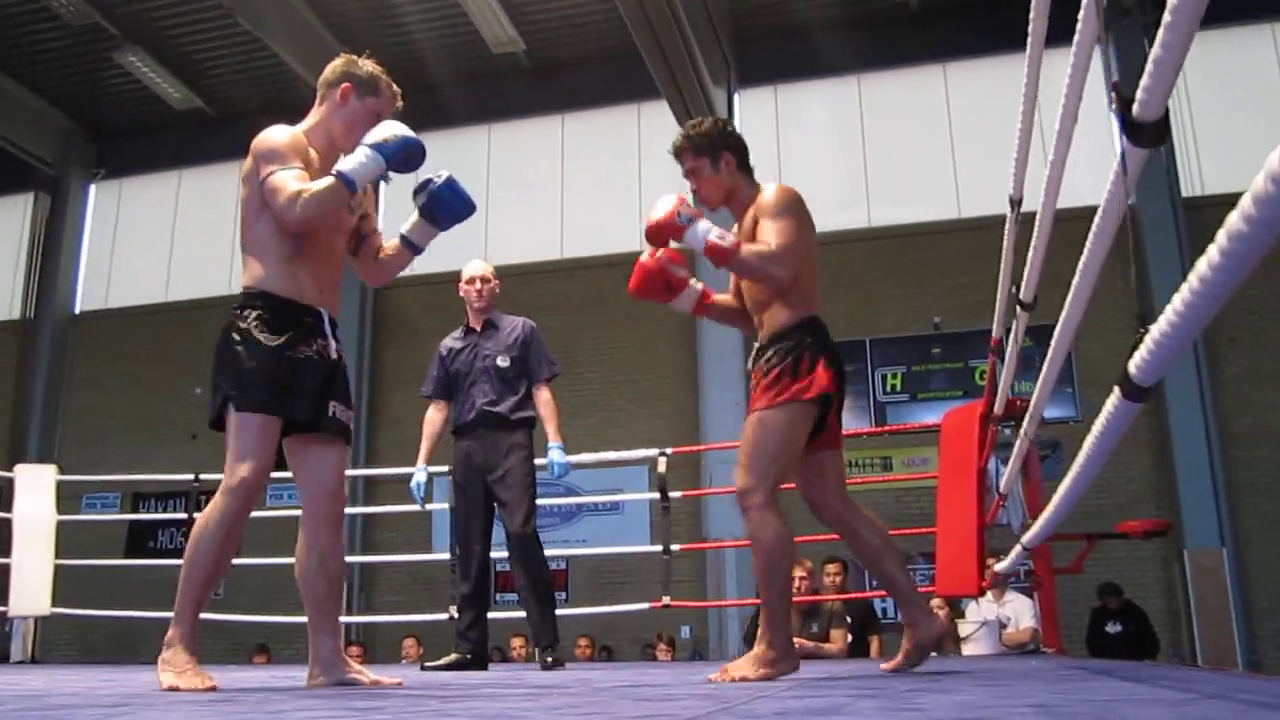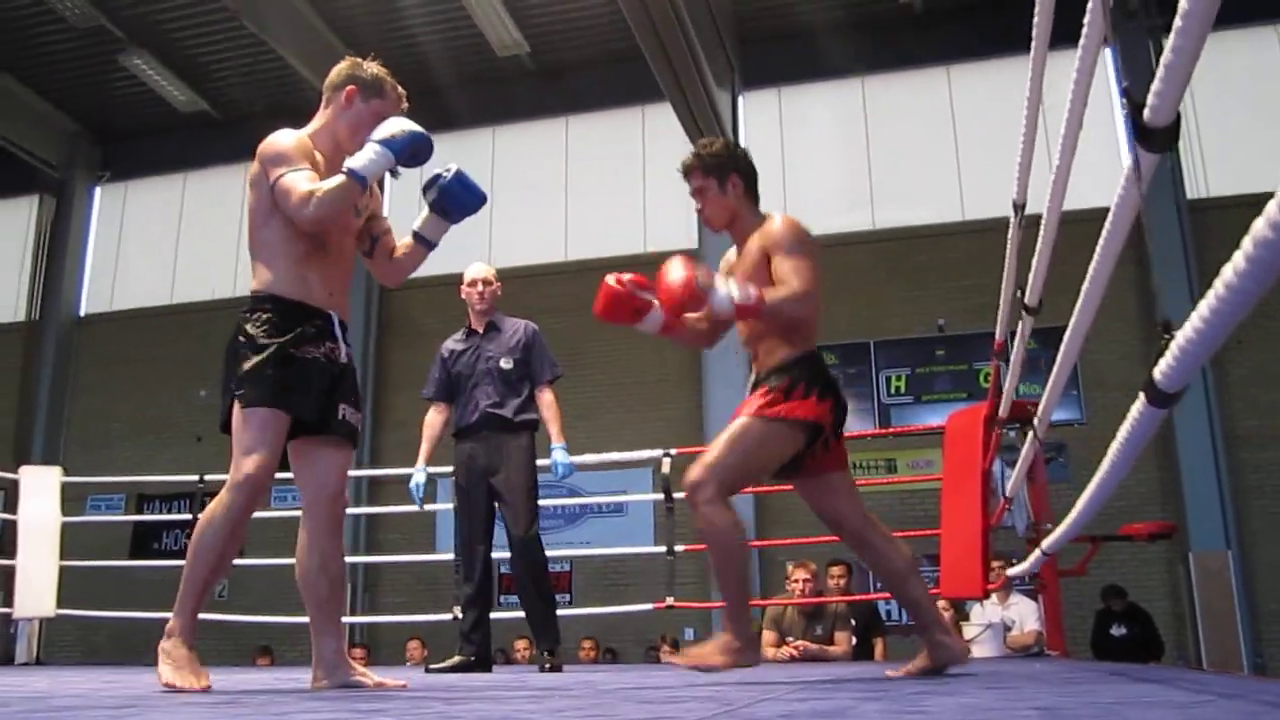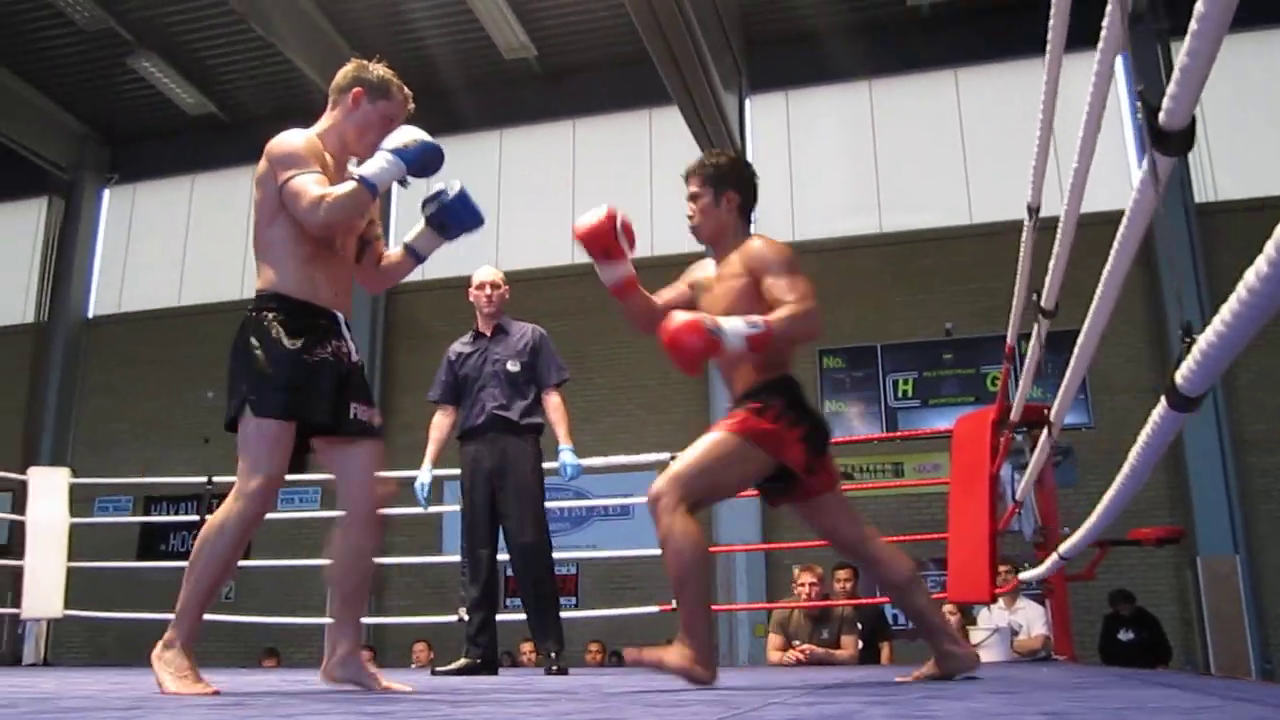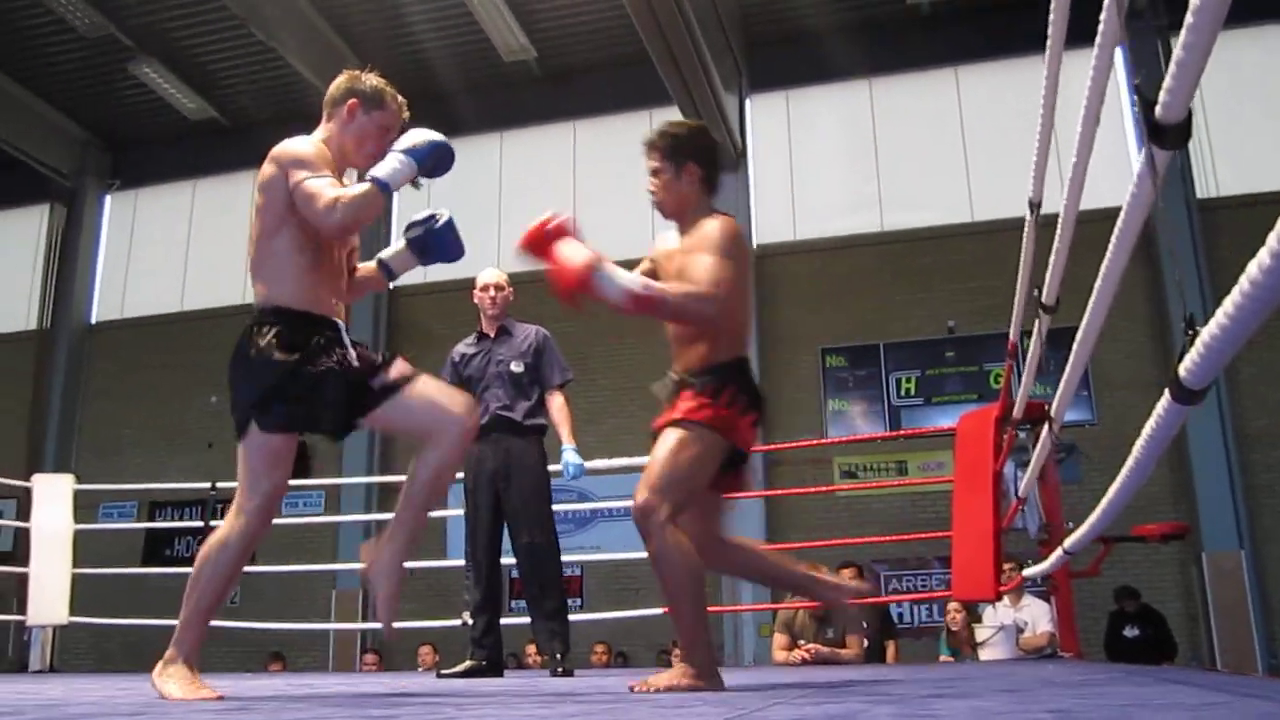
dt=0.1s
person 1, frame 1
left shoulder: (351, 184)
right shoulder: (278, 143)
left elbow: (376, 269)
right elbow: (298, 212)
left wrist: (425, 225)
right wrist: (369, 160)
left hip: (320, 341)
right hip: (265, 329)
left knee: (325, 504)
right knee: (243, 482)
left ankle: (328, 658)
right ankle: (178, 643)
person 1, frame 2
left shoulder: (355, 181)
right shoulder: (284, 147)
left elbow: (391, 268)
right elbow: (310, 212)
left wrist: (437, 219)
right wrist: (376, 157)
left hip: (328, 342)
right hip: (273, 332)
left knee: (326, 507)
right knee: (250, 477)
left ankle: (332, 661)
right ankle: (178, 636)
person 1, frame 3
left shoulder: (353, 184)
right shoulder: (293, 147)
left elbow: (377, 275)
right elbow: (321, 216)
left wrist: (430, 234)
right wrist: (389, 165)
left hip: (336, 342)
right hip: (282, 333)
left knee: (364, 498)
right knee: (256, 490)
left ankle: (345, 654)
right ankle: (175, 645)
person 1, frame 4
left shoulder: (341, 187)
right shoulder: (296, 154)
right elbow: (337, 217)
left wrist: (409, 254)
right wrist: (398, 166)
left hip: (337, 347)
right hip: (283, 347)
left knee: (457, 421)
right knee: (254, 511)
left ankle: (389, 554)
right ankle: (177, 660)
person 2, frame 1
left shoulder: (776, 199)
right shoulder: (746, 223)
left elbow: (780, 270)
right elbow: (746, 312)
left wrist: (701, 234)
right wrist: (683, 292)
left hip: (796, 358)
right hip: (787, 363)
left knee: (754, 492)
right knee: (832, 505)
left ankle: (774, 648)
right ankle: (918, 619)
person 2, frame 2
left shoulder: (781, 233)
right shoulder: (733, 257)
left elbow: (804, 305)
right elbow: (704, 335)
left wrist: (718, 294)
right wrist: (646, 310)
left hip: (795, 389)
right hip: (788, 395)
left knee: (704, 483)
right knee: (854, 524)
left ankle: (737, 635)
right ankle: (942, 640)
person 2, frame 3
left shoulder: (764, 254)
right shoulder: (706, 274)
left elbow: (806, 320)
right elbow: (650, 314)
left wrist: (726, 332)
right wrist: (612, 263)
left hip: (769, 412)
right hip: (767, 417)
left knee: (668, 497)
right knee: (853, 538)
left ankle: (696, 649)
right ankle: (949, 646)
person 2, frame 4
left shoulder: (719, 230)
right shoulder: (680, 246)
left elbow: (706, 303)
right elbow: (638, 287)
left wrist: (610, 281)
right wrist: (569, 255)
left hip: (715, 395)
right hip: (703, 396)
left knee: (651, 506)
right knee: (700, 538)
left ankle: (697, 664)
right ankle: (837, 590)
person 3, frame 1
left shoulder: (521, 331)
right shoulder: (449, 346)
left elbow: (541, 390)
right elbow: (438, 407)
left wrist: (555, 443)
right wrist: (422, 463)
left hip: (510, 441)
right hip: (467, 448)
left knee: (522, 533)
right knee: (469, 548)
left ankle: (546, 642)
right ankle: (470, 647)
person 3, frame 2
left shoulder: (524, 333)
right shoulder: (451, 348)
left elbow: (544, 392)
right elbow: (438, 409)
left wrist: (558, 444)
right wrist: (421, 464)
left hip: (513, 442)
right hip: (469, 449)
left knee: (524, 538)
right knee: (472, 550)
left ankle: (546, 646)
right ankle: (474, 648)
person 3, frame 3
left shoulder: (531, 337)
right shoulder: (458, 351)
left elbow: (550, 395)
right elbow: (445, 412)
left wrist: (565, 446)
right wrist: (427, 466)
left hip: (519, 446)
right hip: (475, 453)
left knee: (530, 544)
right knee: (477, 553)
left ankle: (551, 648)
right ankle: (480, 651)
person 3, frame 4
left shoulder: (534, 339)
right shoulder: (462, 353)
left elbow: (554, 395)
left wrist: (569, 448)
left hip: (523, 448)
right hip: (478, 455)
left knee: (537, 546)
right knee: (481, 554)
left ankle: (556, 648)
right ankle: (484, 652)
